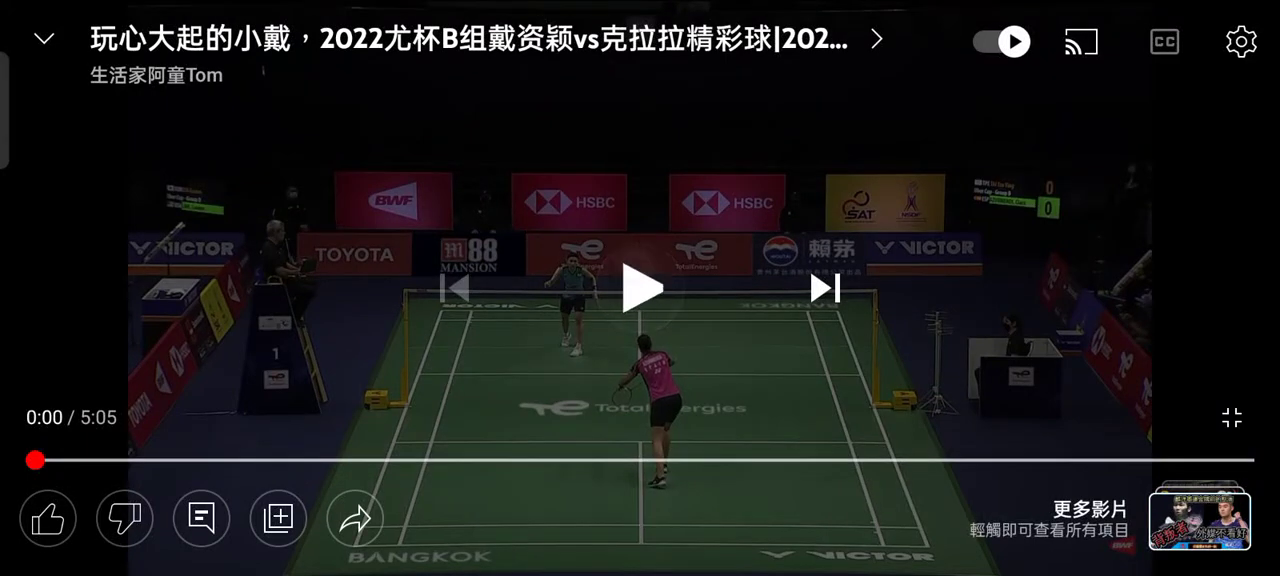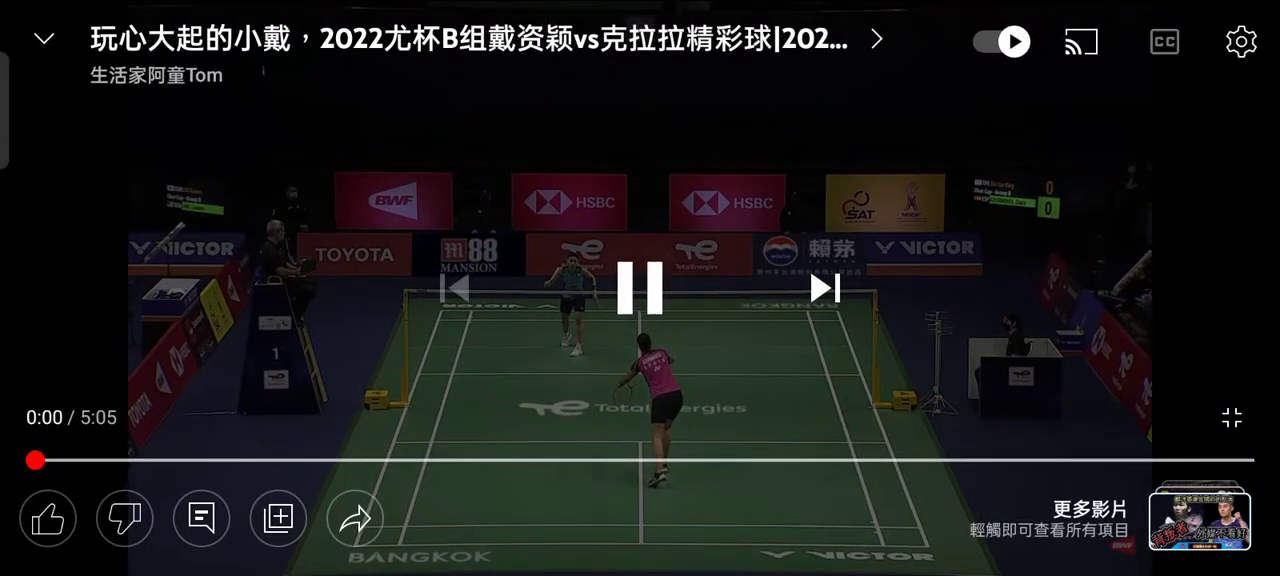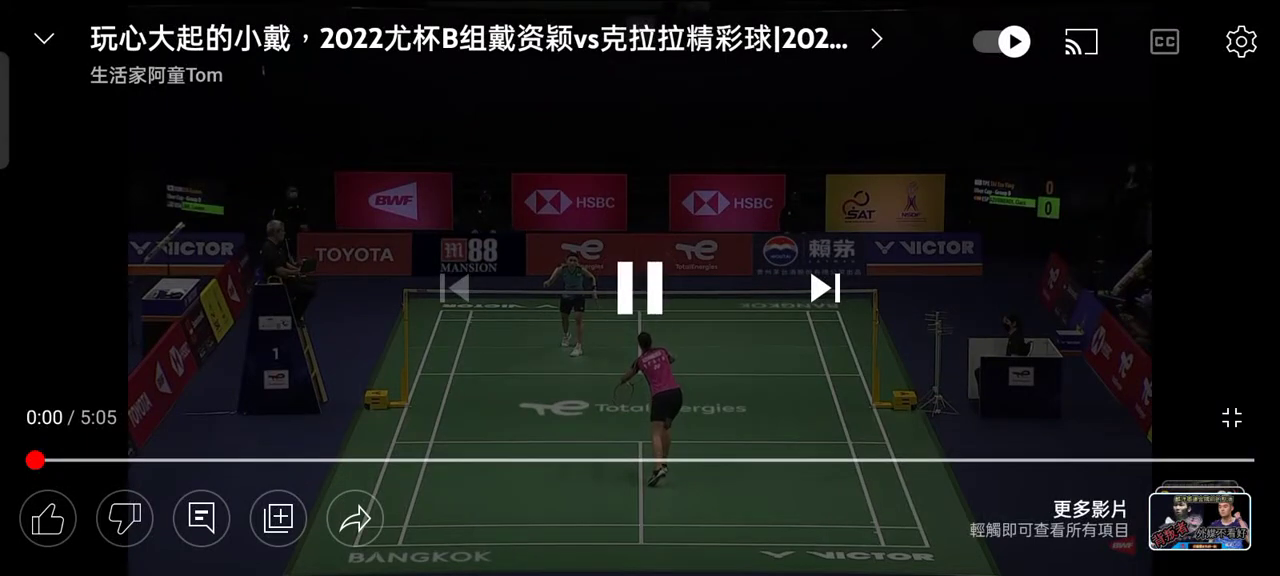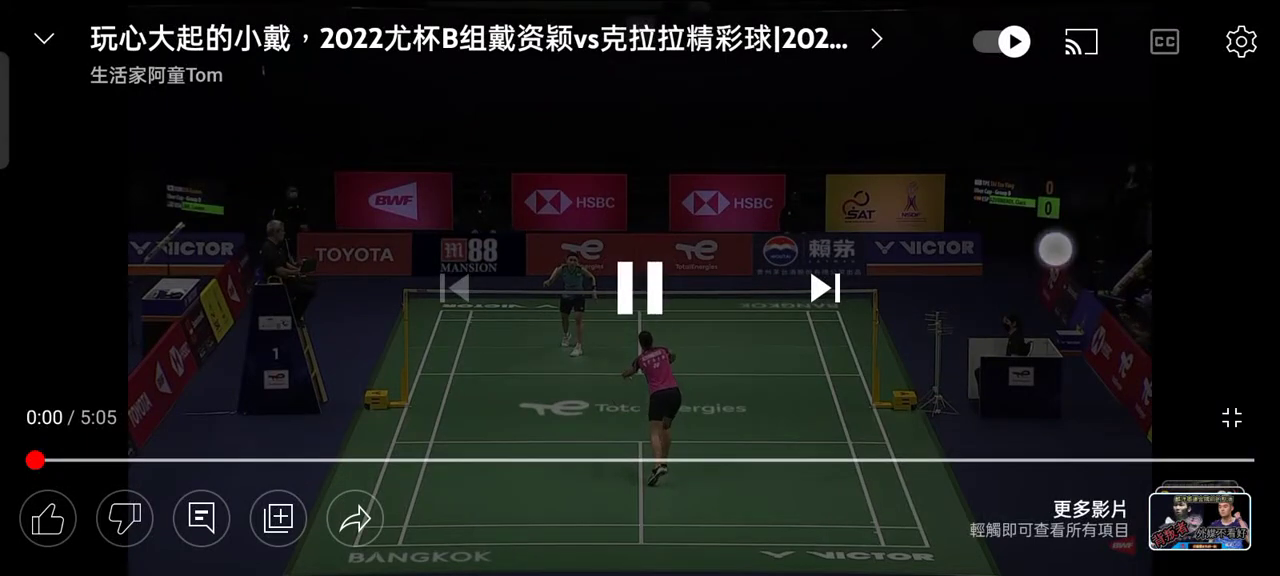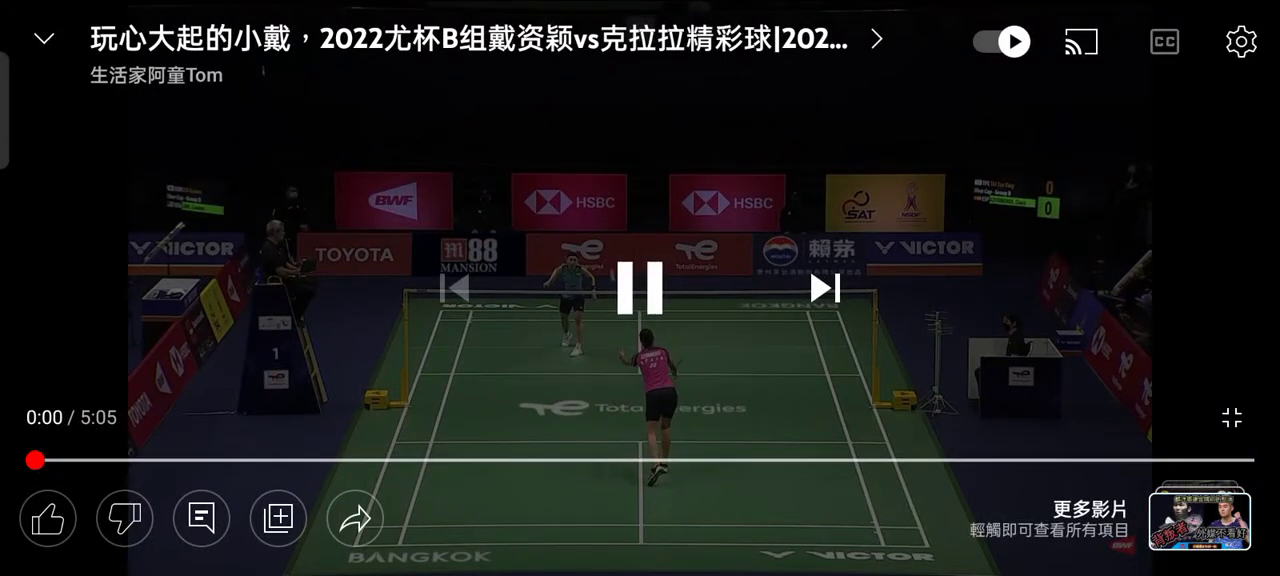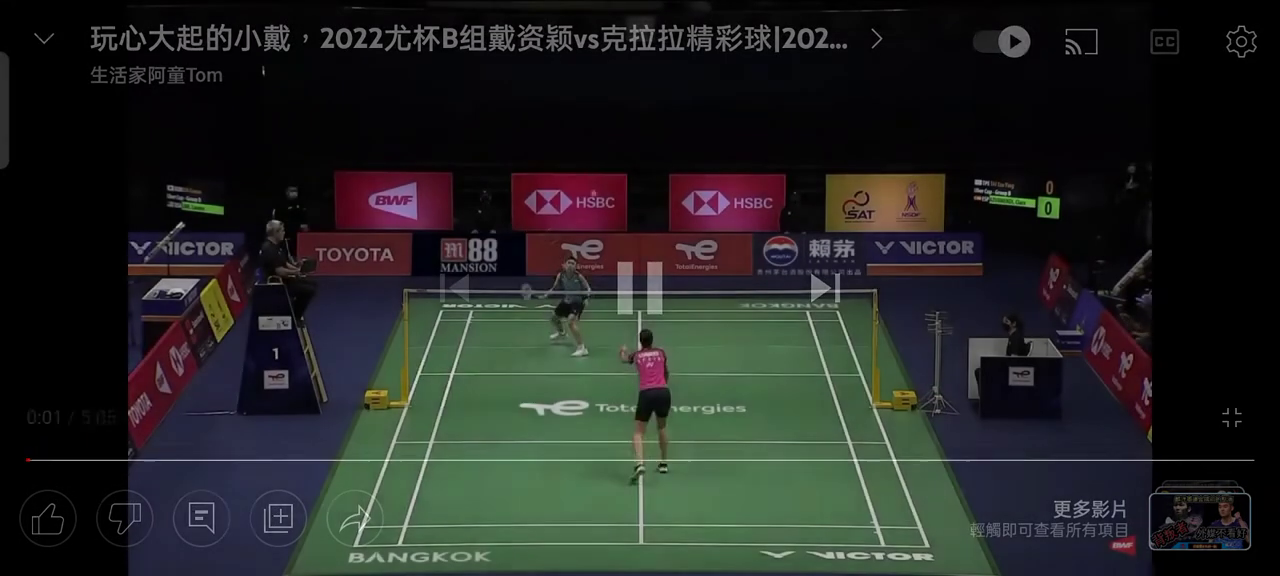
dt=0.2s
person 1, frame 1
left shoulder: (639, 364)
right shoulder: (662, 355)
left elbow: (625, 380)
right elbow: (672, 363)
left wrist: (620, 386)
left hip: (659, 401)
right hip: (676, 398)
left knee: (656, 440)
right knee: (666, 430)
left ankle: (660, 476)
right ankle: (663, 465)
person 1, frame 2
left shoulder: (639, 362)
right shoulder: (662, 353)
left elbow: (625, 380)
right elbow: (671, 360)
left wrist: (621, 383)
left hip: (660, 398)
right hip: (677, 395)
left knee: (657, 437)
right knee: (666, 429)
left ankle: (659, 472)
right ankle: (663, 465)
person 1, frame 3
left shoulder: (640, 361)
right shoulder: (662, 351)
left elbow: (626, 378)
right elbow: (672, 360)
left wrist: (623, 381)
left hip: (660, 396)
right hip: (676, 393)
left knee: (656, 434)
right knee: (666, 428)
left ankle: (658, 468)
right ankle: (663, 464)
person 1, frame 4
left shoulder: (640, 359)
right shoulder: (663, 351)
left elbow: (627, 374)
right elbow: (673, 357)
left wrist: (624, 374)
left hip: (658, 395)
right hip: (674, 392)
left knee: (654, 433)
right knee: (666, 427)
left ankle: (657, 466)
right ankle: (664, 463)
person 1, frame 5
left shoulder: (639, 356)
right shoulder: (663, 352)
left elbow: (627, 362)
right elbow: (673, 368)
left wrist: (621, 355)
left hip: (653, 394)
right hip: (670, 392)
left knee: (651, 433)
right knee: (665, 427)
left ankle: (656, 465)
right ankle: (664, 463)
person 1, frame 6
left shoulder: (636, 355)
right shoulder: (661, 353)
left elbow: (624, 359)
left wrist: (623, 350)
left hip: (646, 394)
right hip: (664, 393)
left knee: (638, 433)
right knee: (661, 427)
left ankle: (639, 464)
right ankle: (664, 463)
